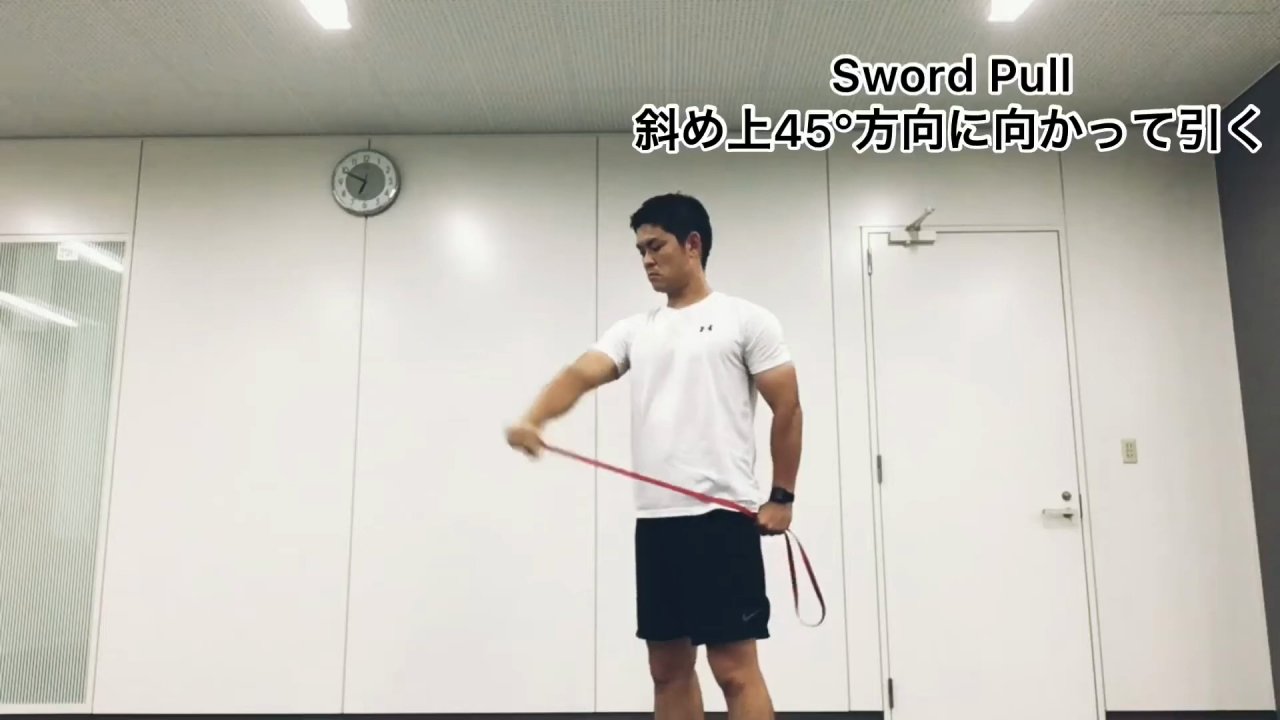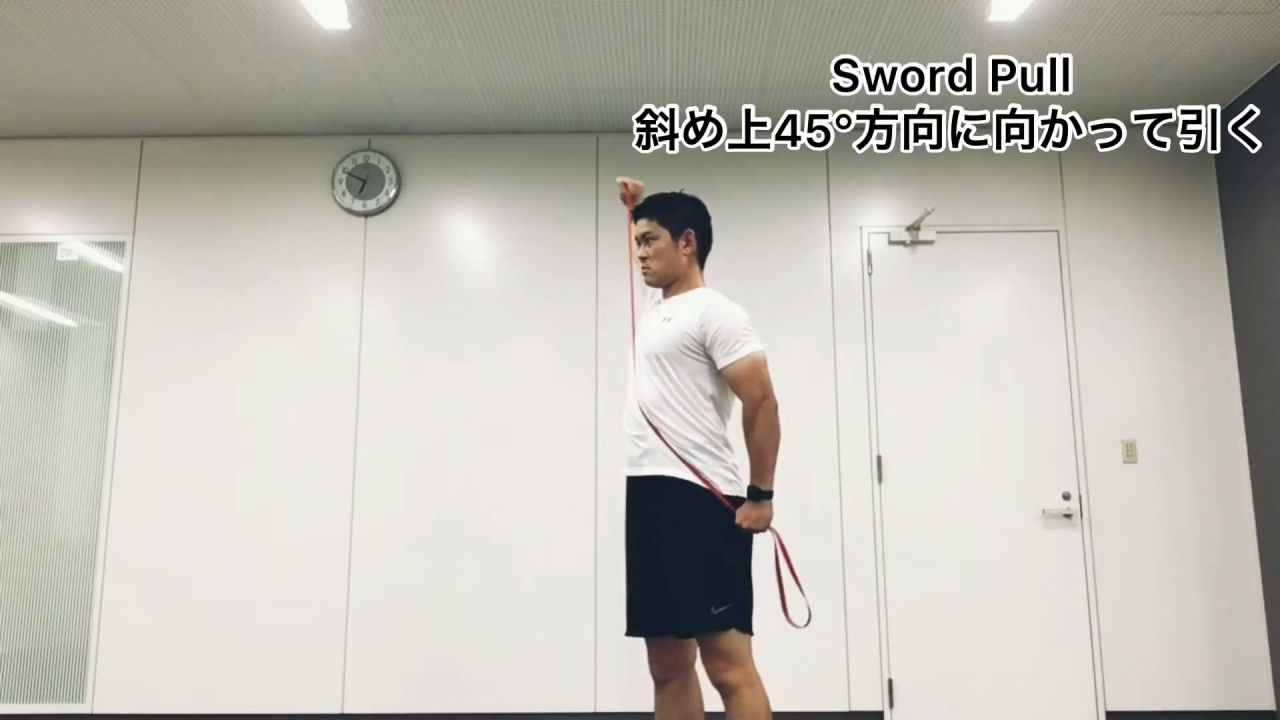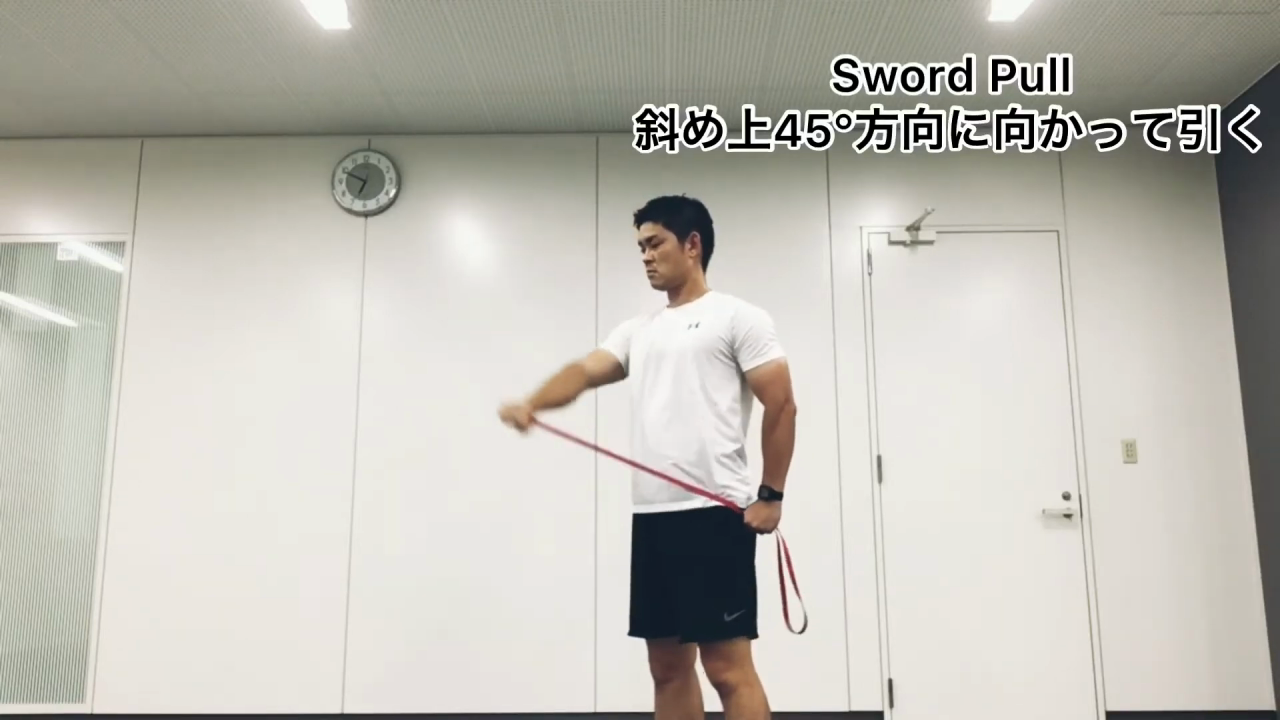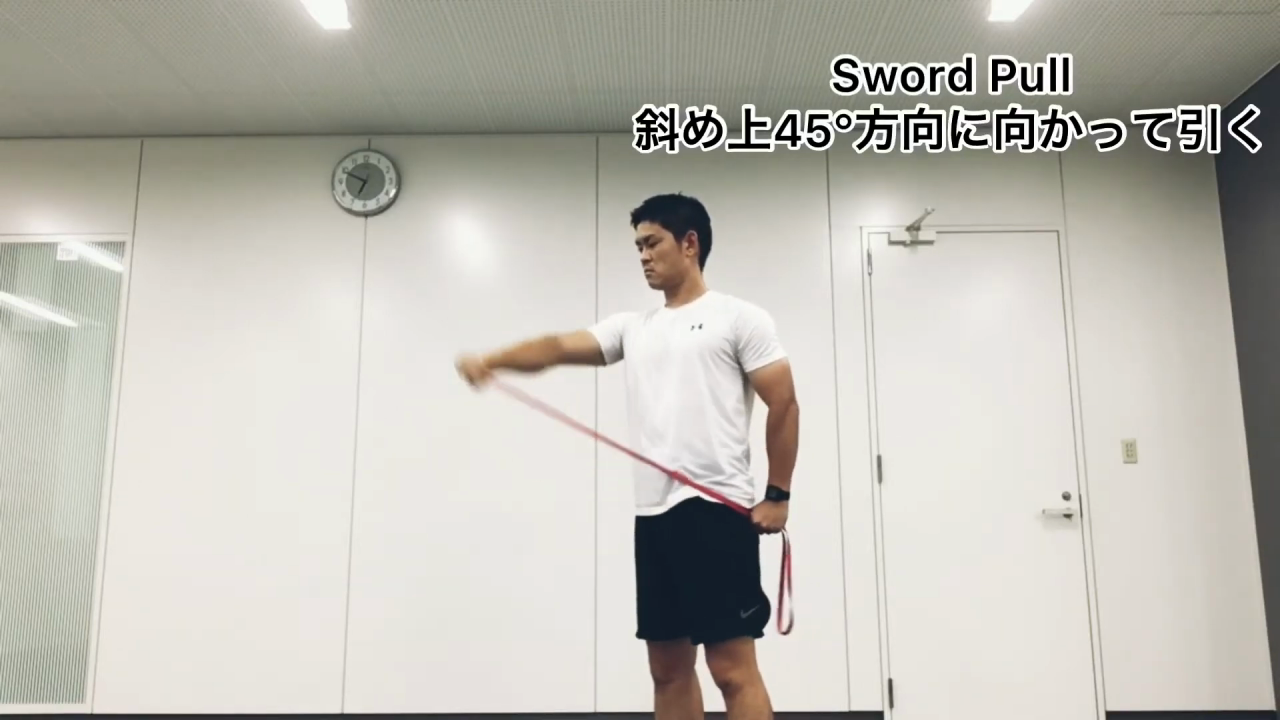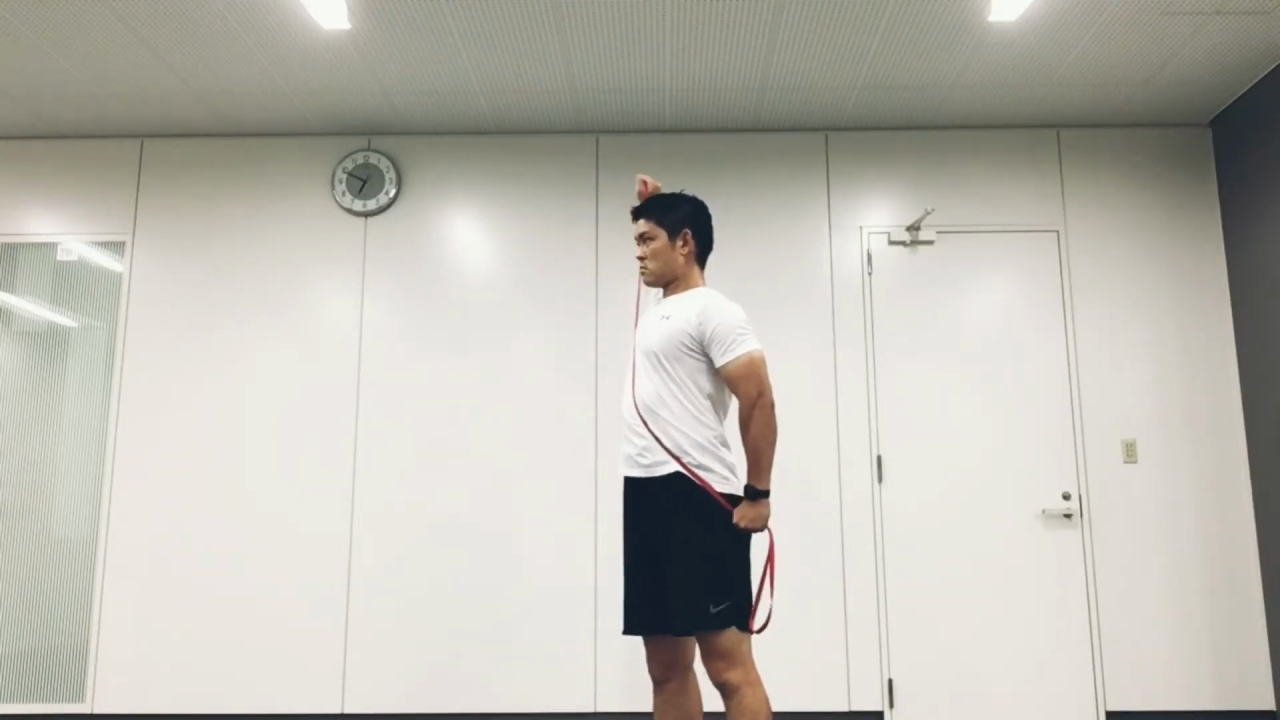
dt=1s
person 1, frame 1
left shoulder: (744, 319)
right shoulder: (636, 329)
left elbow: (788, 408)
right elbow: (578, 375)
left wrist: (780, 497)
right wrist: (533, 420)
left hip: (721, 517)
right hip: (656, 518)
left knee: (735, 668)
right knee: (670, 667)
person 1, frame 2
left shoulder: (714, 313)
right shoulder: (658, 304)
left elbow: (761, 403)
right elbow: (650, 259)
left wrist: (761, 495)
right wrist: (632, 205)
left hip: (699, 500)
right hip: (648, 497)
left knee: (727, 663)
right knee: (668, 664)
person 1, frame 3
left shoulder: (738, 318)
right shoulder: (639, 329)
left elbow: (781, 407)
right elbow: (584, 371)
left wrist: (771, 496)
right wrist: (530, 404)
left hip: (714, 513)
right hip: (652, 513)
left knee: (728, 666)
right knee: (669, 664)
person 1, frame 4
left shoulder: (739, 318)
right shoulder: (634, 327)
left elbow: (785, 406)
right elbow: (558, 347)
left wrist: (777, 495)
right wrist: (493, 359)
left hip: (716, 512)
right hip: (654, 514)
left knee: (733, 667)
right knee: (669, 666)
person 1, frame 5
left shoulder: (712, 311)
right shoulder: (661, 308)
left elbow: (759, 401)
right elbow: (653, 259)
left wrist: (757, 494)
right wrist: (647, 203)
left hip: (695, 498)
right hip: (645, 497)
left knee: (727, 663)
right knee: (667, 663)
